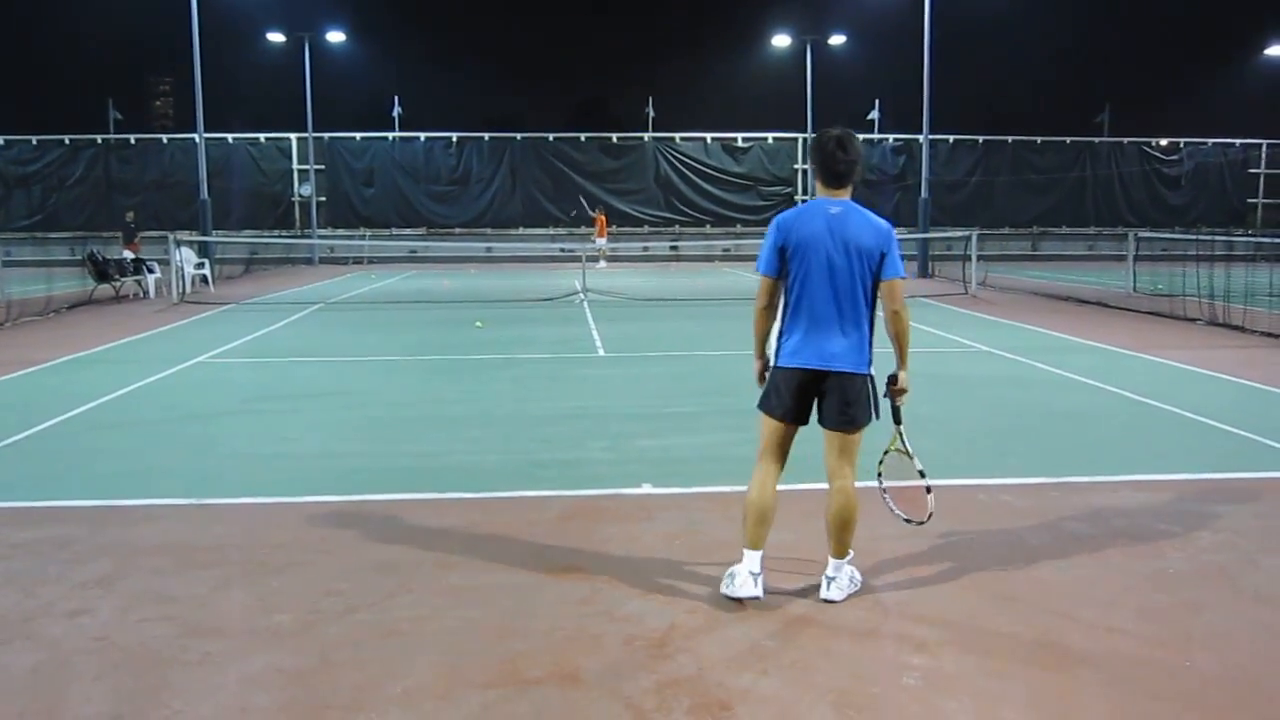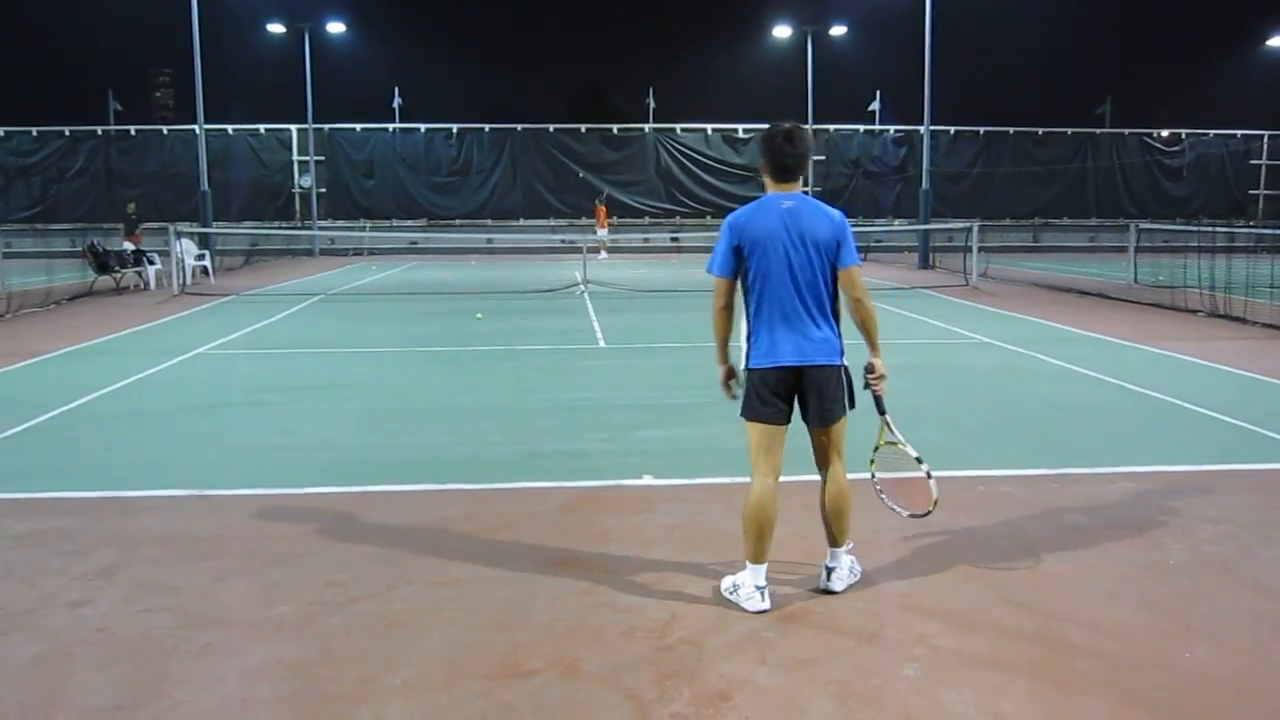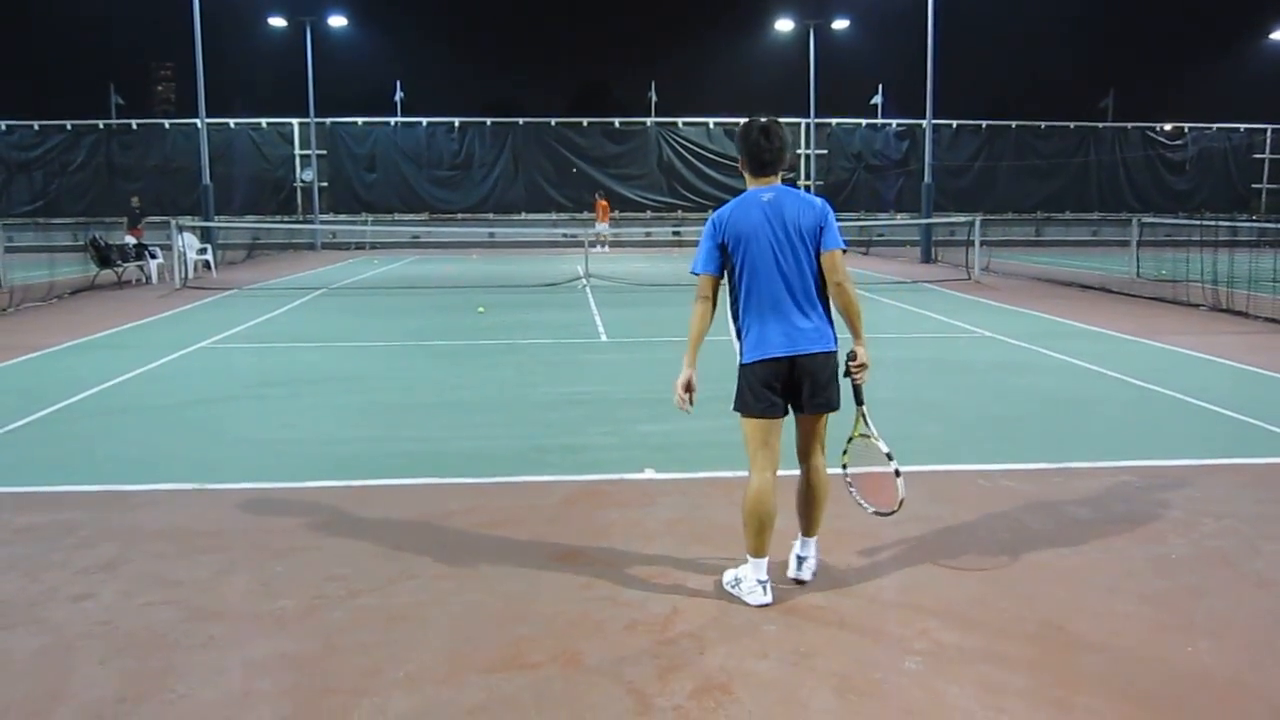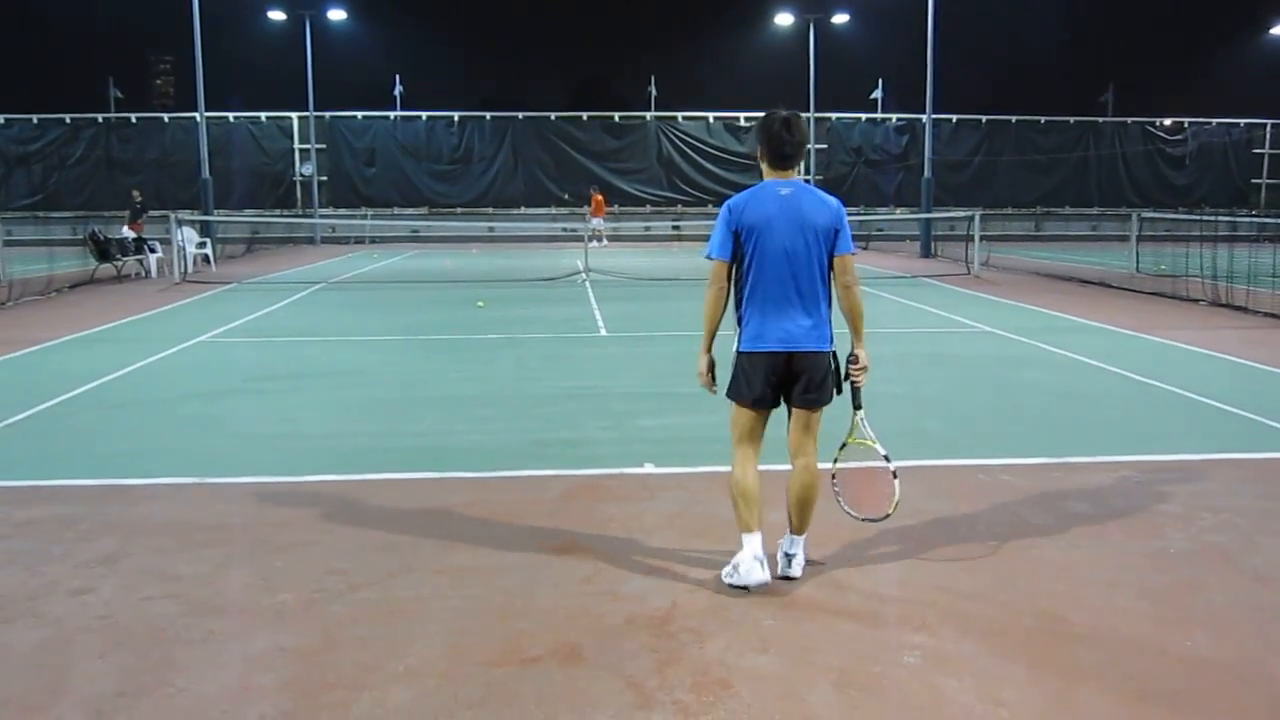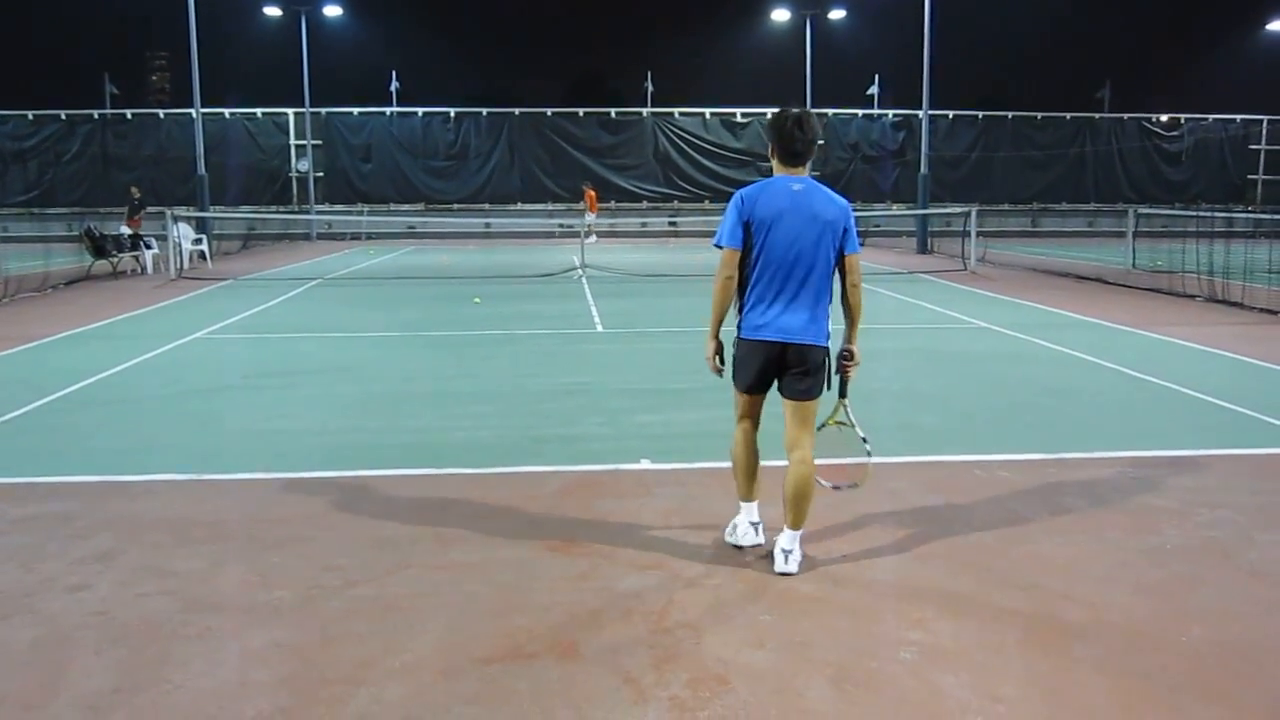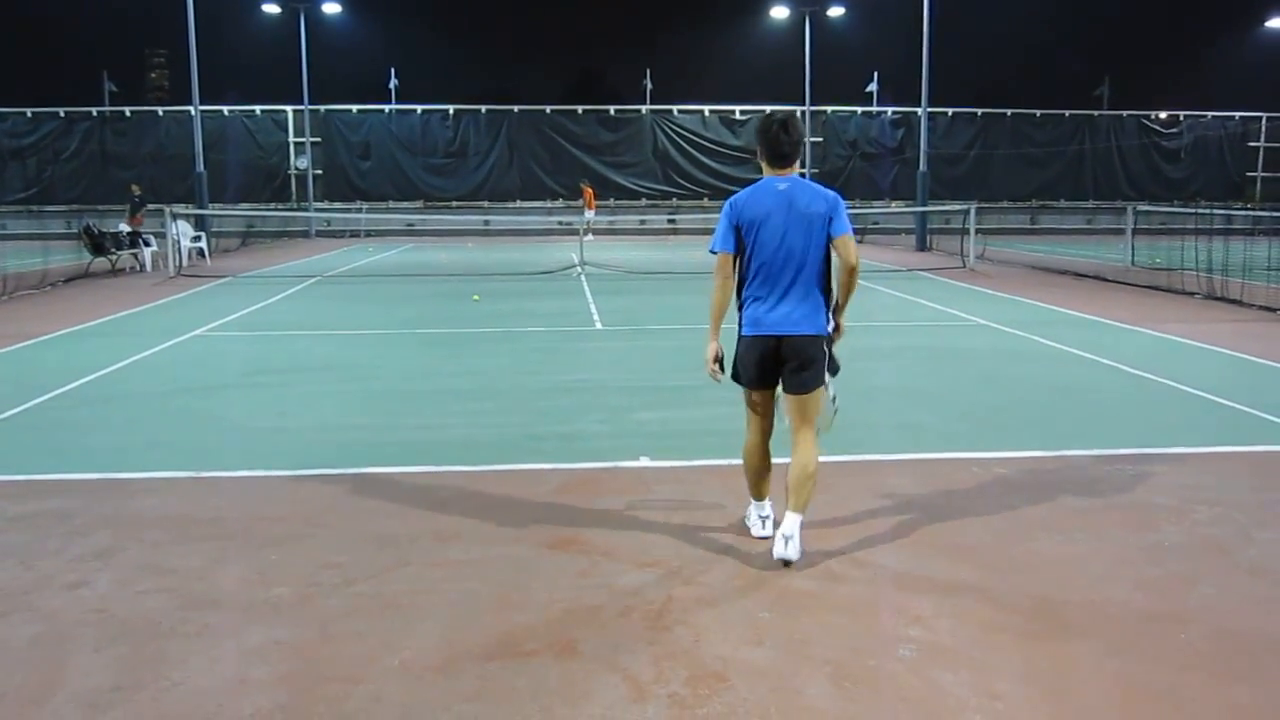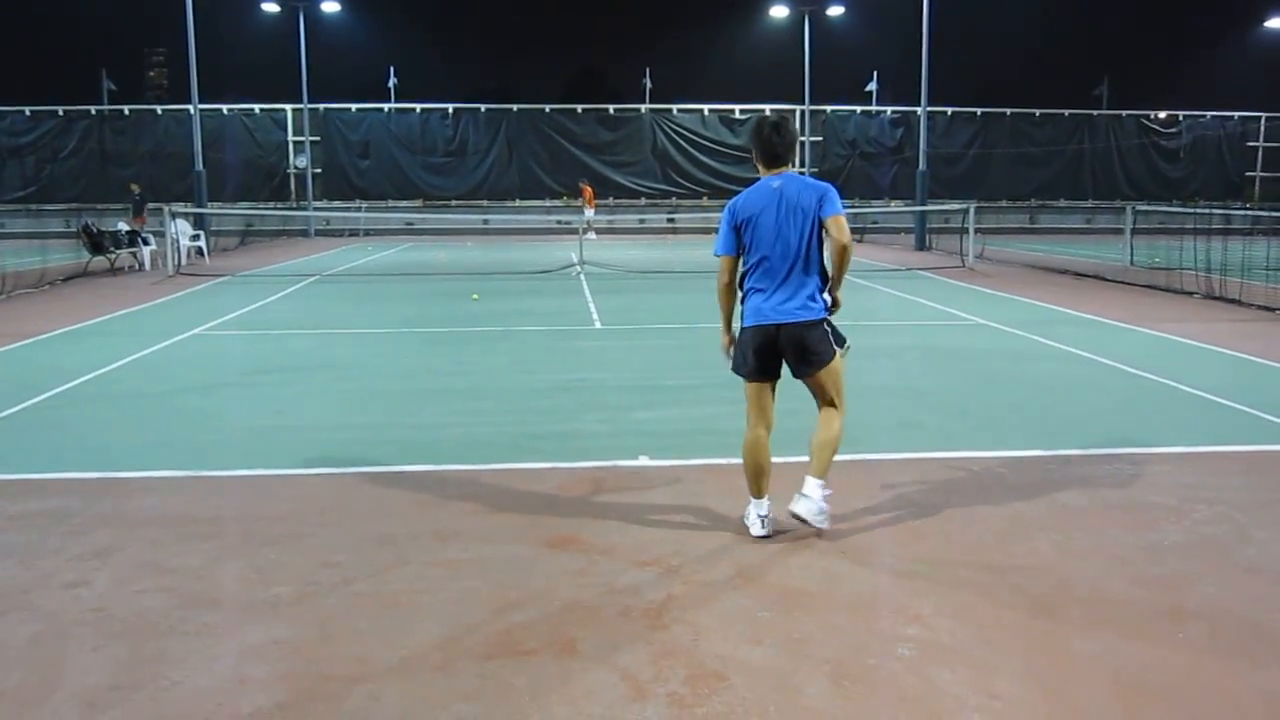
dt=0.3s
person 1, frame 1
left shoulder: (785, 225)
right shoulder: (879, 231)
left elbow: (765, 303)
right elbow: (896, 308)
left wrist: (760, 357)
right wrist: (902, 366)
left hip: (793, 363)
right hip: (849, 368)
left knee: (767, 468)
right knee: (841, 476)
left ankle: (749, 572)
right ankle: (837, 574)
person 1, frame 2
left shoulder: (738, 223)
right shoulder: (833, 222)
left elbow: (722, 303)
right elbow: (856, 295)
left wrist: (723, 359)
right wrist: (875, 352)
left hip: (766, 363)
right hip: (823, 360)
left knee: (764, 475)
right knee: (832, 467)
left ankle: (754, 582)
right ankle: (838, 564)
person 1, frame 3
left shoulder: (723, 220)
right shoulder: (816, 209)
left elbow: (704, 299)
right elbow: (838, 281)
left wrist: (688, 365)
right wrist: (859, 340)
left hip: (760, 357)
right hip: (817, 352)
left knee: (763, 467)
right knee: (813, 459)
left ankle: (756, 576)
right ankle: (805, 554)
person 1, frame 4
left shoulder: (737, 208)
right shoulder: (830, 209)
left elbow: (718, 286)
right elbow: (846, 284)
left wrist: (705, 349)
right wrist: (859, 344)
left hip: (757, 348)
right hip: (813, 349)
left knee: (745, 452)
right knee: (804, 452)
left ankle: (752, 555)
right ankle: (793, 551)
person 1, frame 5
left shoulder: (747, 200)
right shoulder: (838, 208)
left elbow: (728, 274)
right elbow: (852, 282)
left wrist: (714, 334)
right wrist: (852, 339)
left hip: (756, 336)
right hip: (810, 340)
left knee: (746, 426)
right knee: (800, 444)
left ankle: (748, 521)
right ankle: (789, 545)
person 1, frame 6
left shoulder: (739, 204)
right shoulder: (827, 201)
left elbow: (724, 276)
right elbow: (850, 262)
left wrist: (714, 337)
right wrist: (838, 313)
left hip: (756, 332)
right hip: (808, 332)
left knee: (758, 429)
right knee: (805, 436)
left ankle: (760, 512)
right ankle: (790, 530)
person 1, frame 7
left shoulder: (738, 206)
right shoulder: (819, 192)
left elbow: (726, 278)
right elbow: (842, 240)
left wrist: (727, 328)
right wrist: (834, 288)
left hip: (756, 324)
right hip: (808, 320)
left knee: (758, 423)
right knee: (831, 408)
left ankle: (759, 511)
right ankle: (811, 493)
